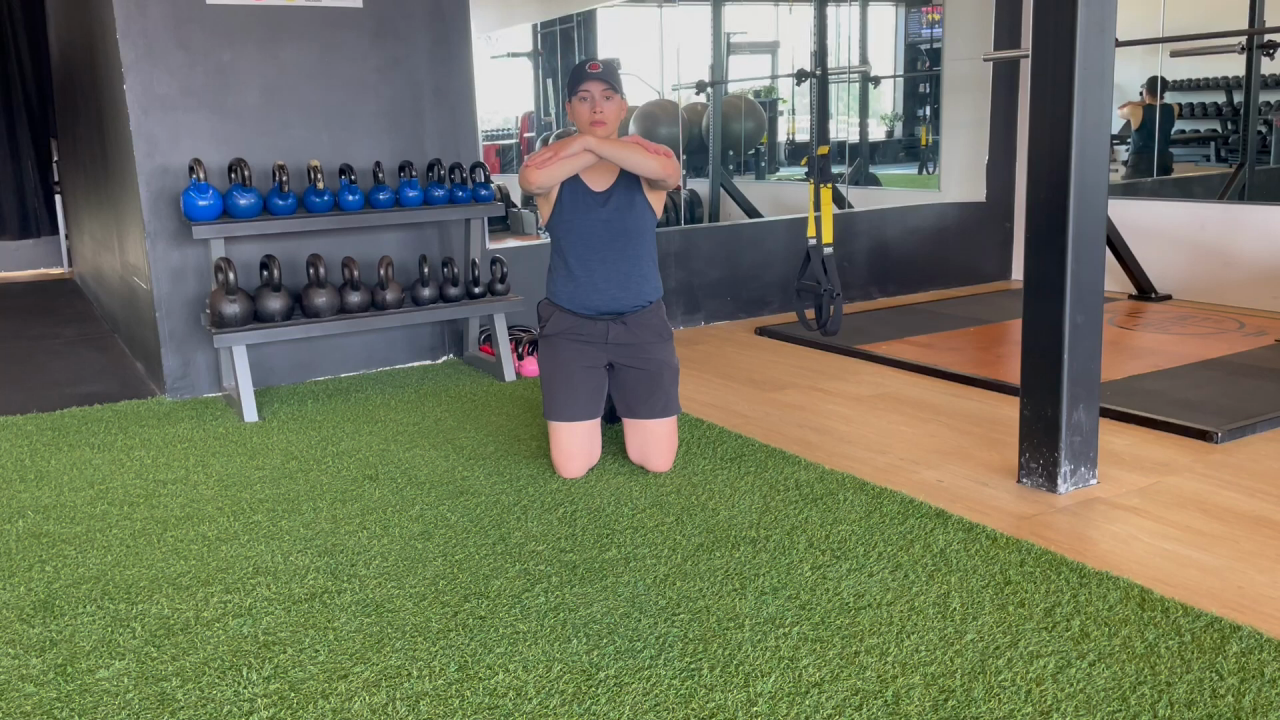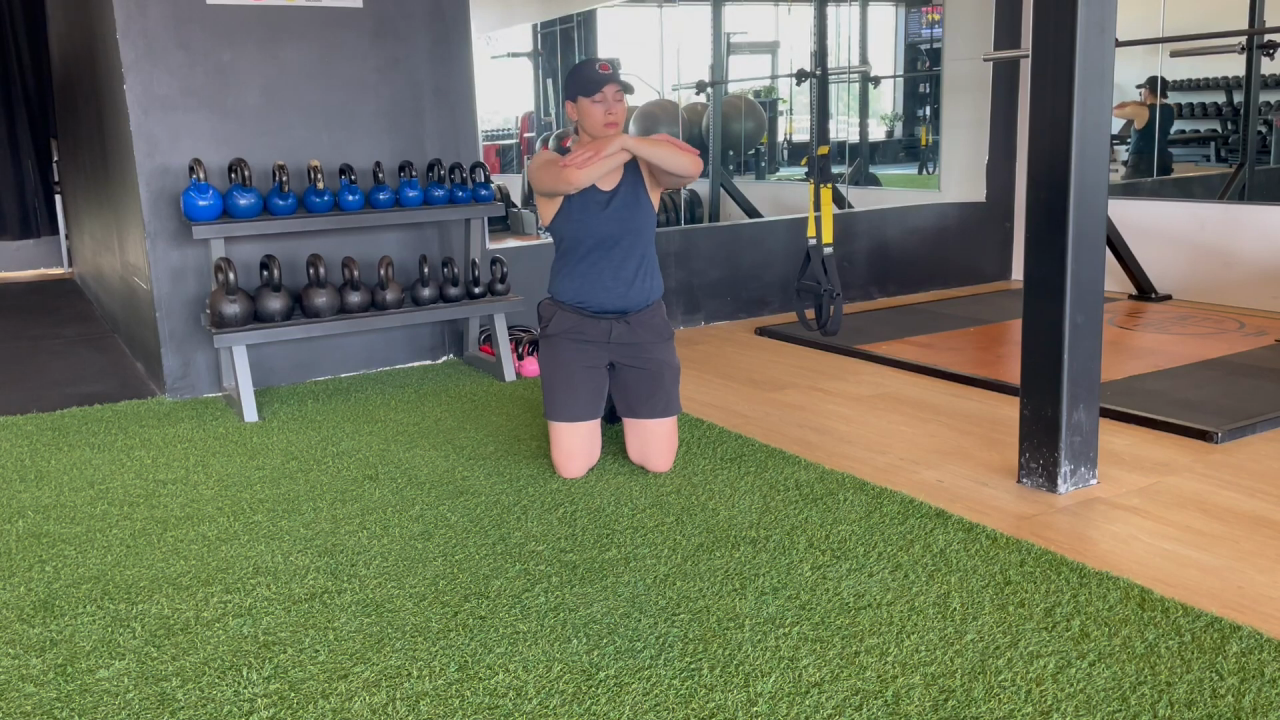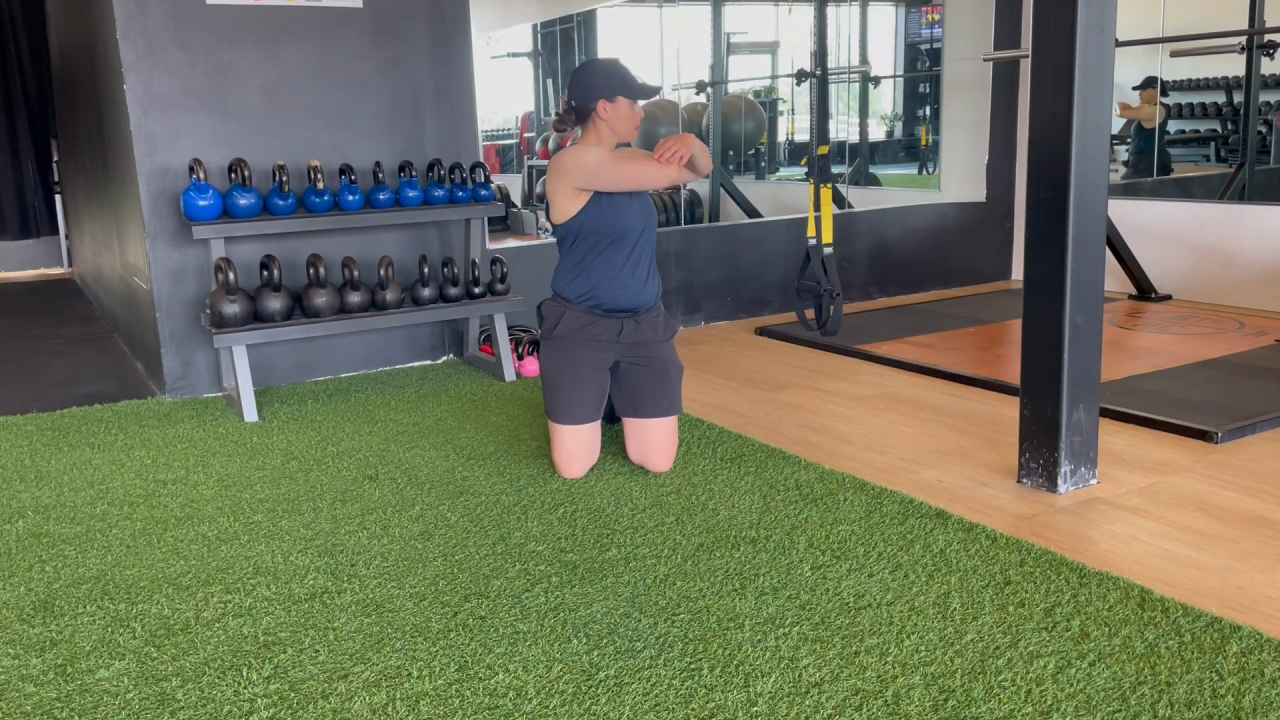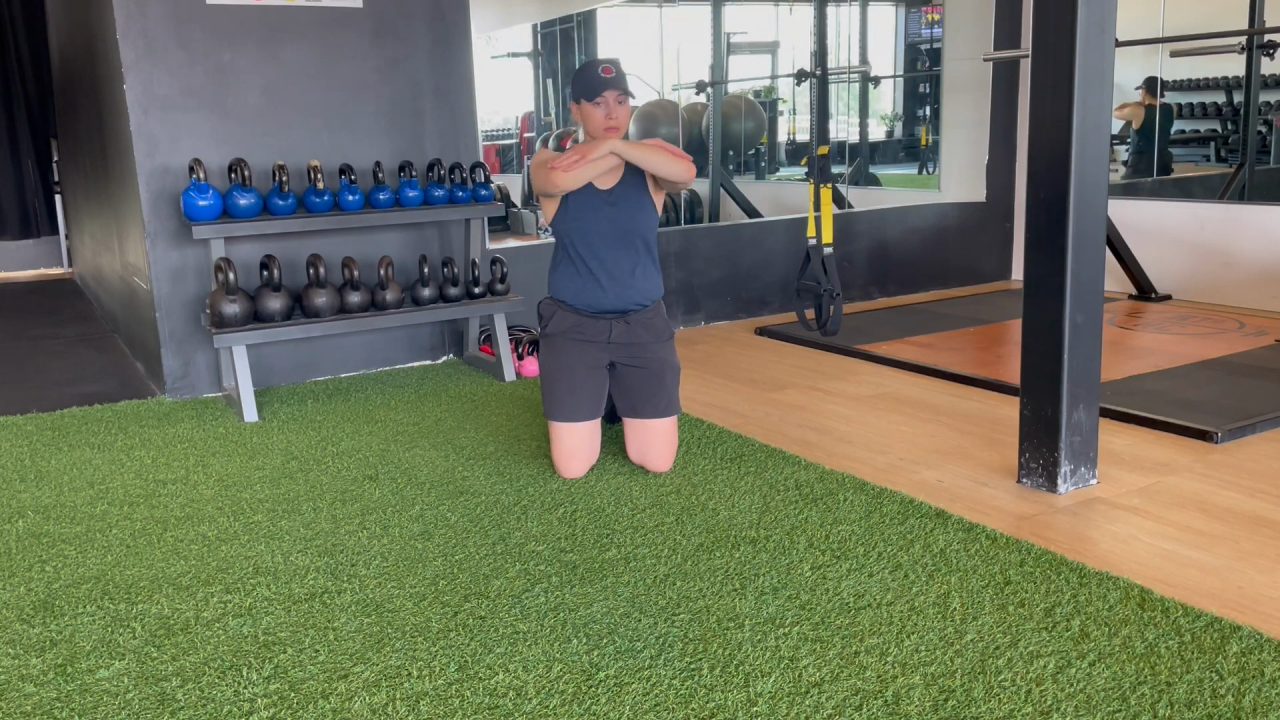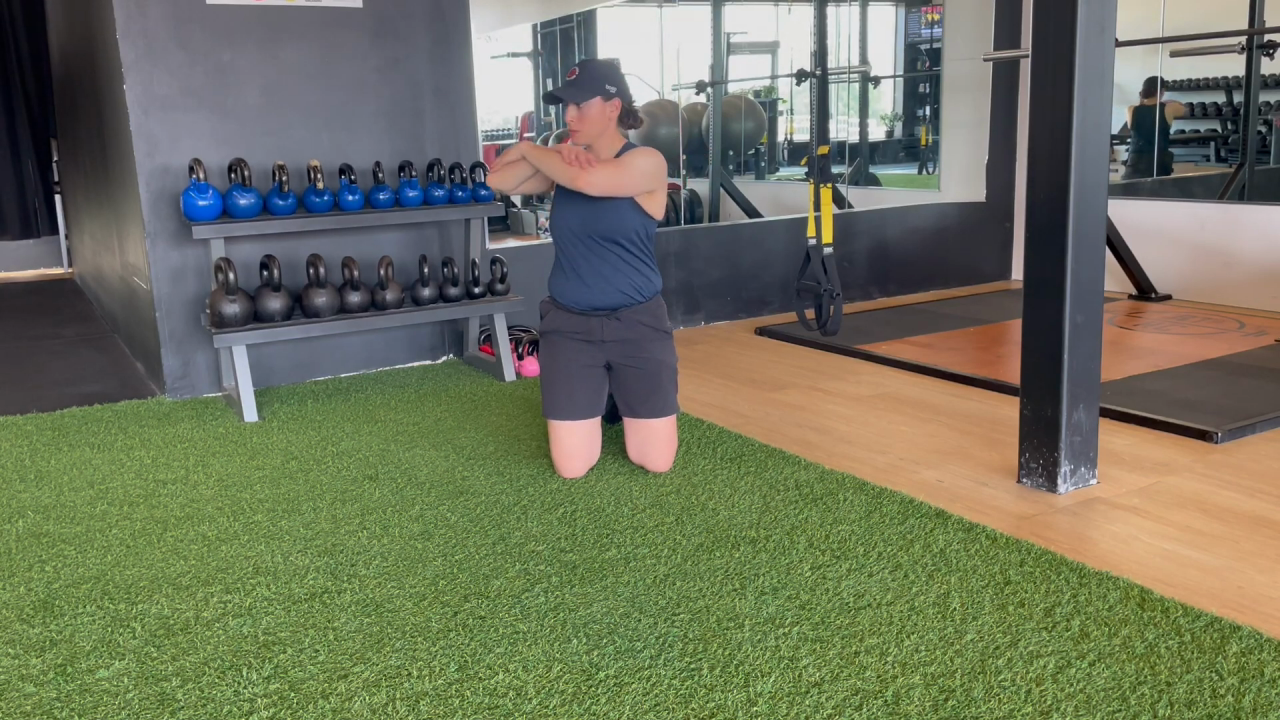
dt=1s
person 1, frame 1
left shoulder: (648, 166)
right shoulder: (553, 168)
left elbow: (667, 170)
right elbow: (532, 177)
left wrist: (591, 142)
right wrist: (616, 147)
left hip: (642, 326)
right hip: (571, 329)
left knee: (657, 463)
right knee: (572, 468)
left ankle: (620, 397)
right ankle: (595, 401)
person 1, frame 2
left shoulder: (646, 167)
right shoulder: (551, 164)
left elbow: (691, 166)
right elbow: (572, 178)
left wrist: (625, 142)
right wrist: (639, 144)
left hip: (644, 326)
right hip: (573, 328)
left knee: (657, 463)
right knee: (572, 468)
left ankle: (621, 399)
right ankle: (596, 400)
person 1, frame 3
left shoulder: (628, 162)
right shoulder: (571, 163)
left elbow: (700, 170)
right elbow: (662, 172)
left wrist: (690, 142)
right wrist: (676, 148)
left hip: (646, 326)
right hip: (579, 328)
left knee: (658, 463)
right knee: (573, 468)
left ankle: (619, 399)
right ankle: (598, 400)
person 1, frame 4
left shoulder: (648, 169)
right shoulder: (552, 163)
left elbow: (685, 171)
right elbow: (561, 179)
left wrist: (616, 146)
right wrist: (633, 149)
left hip: (644, 326)
right hip: (574, 328)
left knee: (657, 464)
right knee: (572, 468)
left ankle: (620, 397)
right ankle: (598, 397)
person 1, frame 5
left shoulder: (646, 162)
right shoulder: (560, 163)
left elbow: (589, 179)
right elbow: (498, 179)
left wrist: (529, 148)
right wrist: (545, 156)
left hip: (638, 325)
right hip: (569, 326)
left knee: (656, 463)
right knee: (571, 468)
left ankle: (620, 398)
right ankle: (599, 396)
